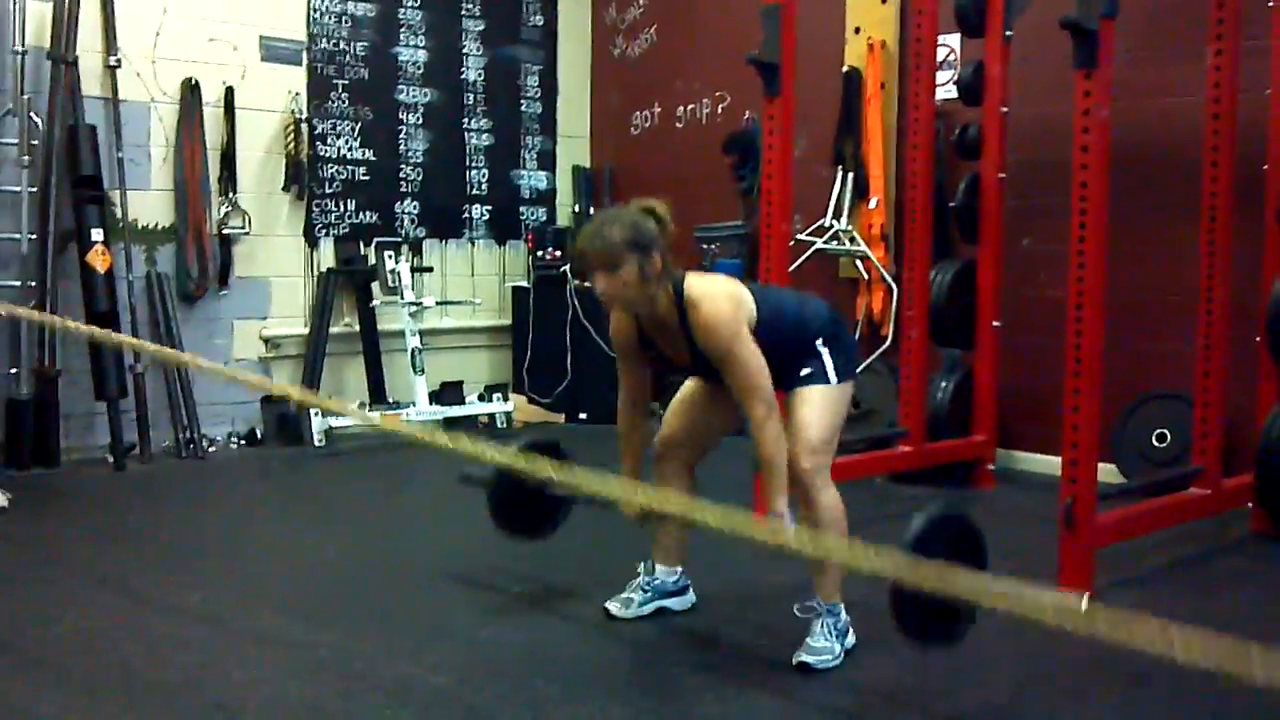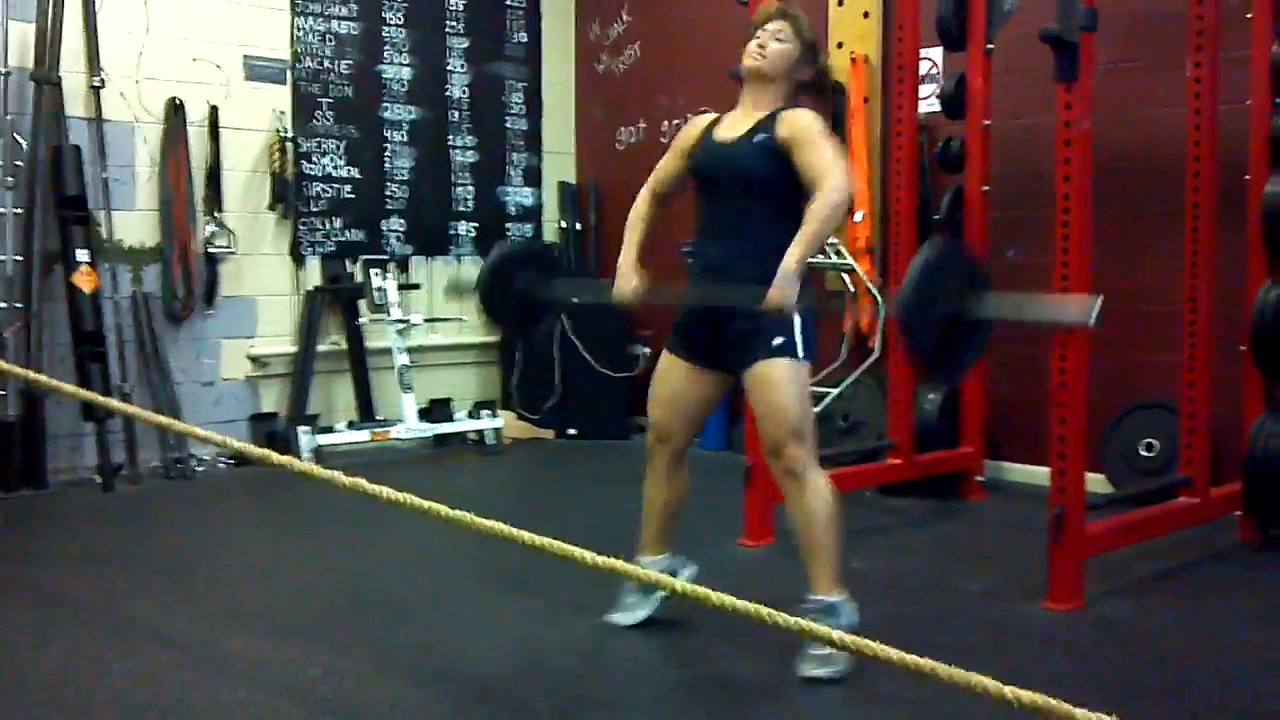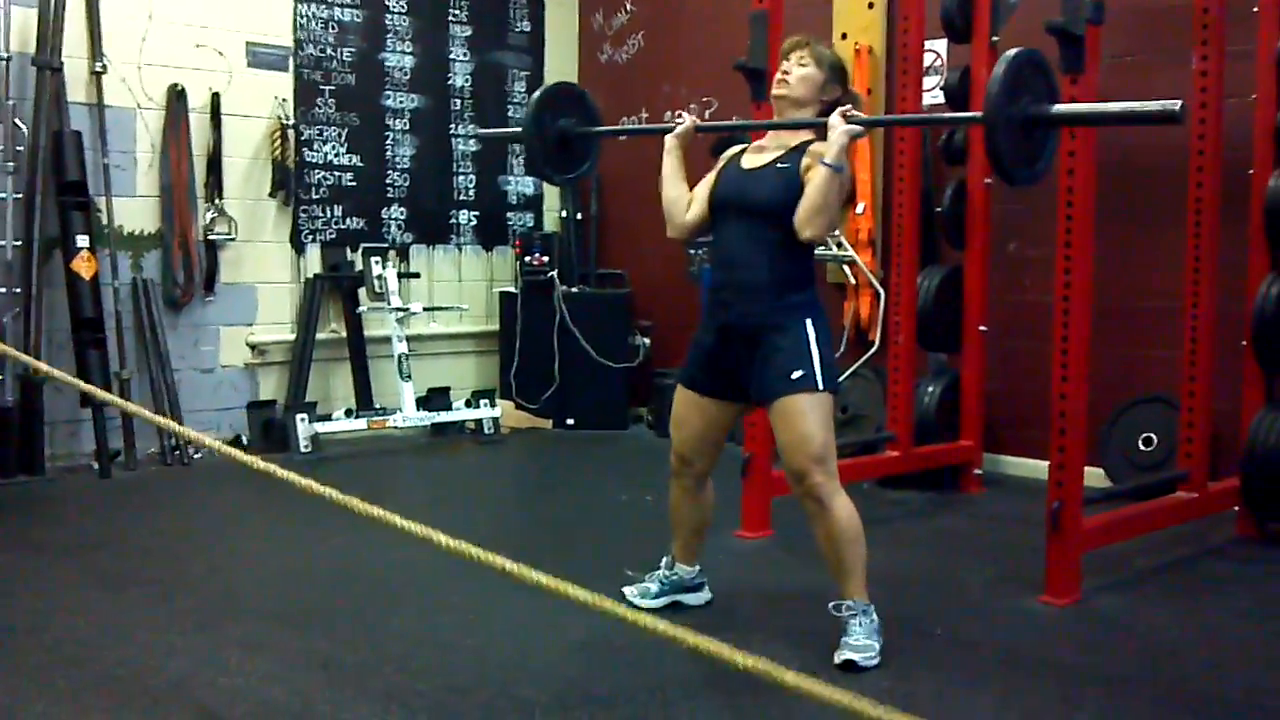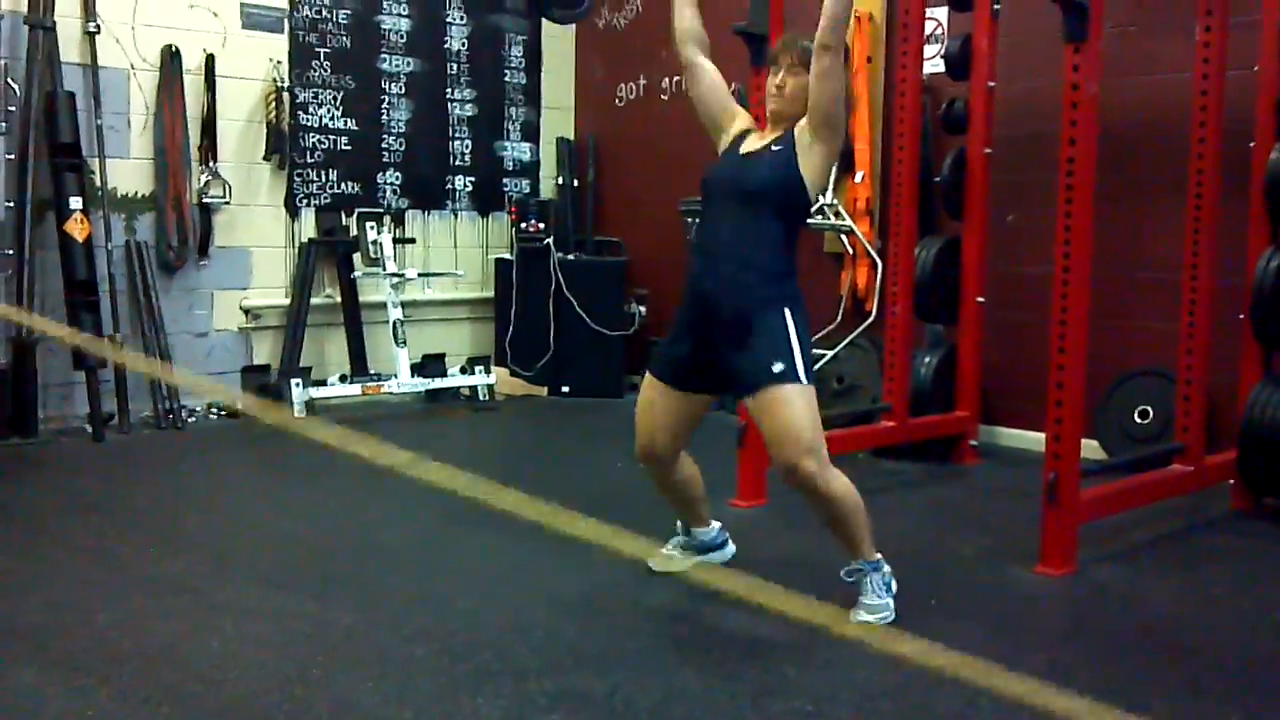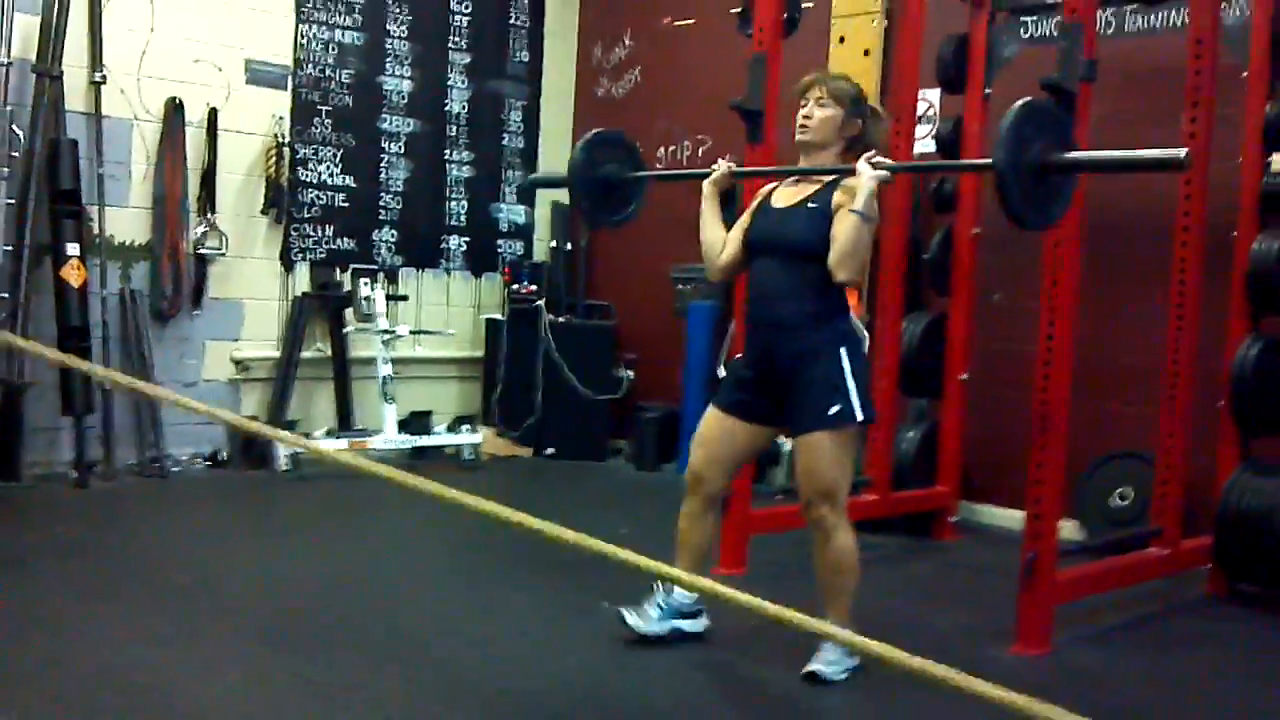
dt=1s
person 1, frame 1
left shoulder: (711, 310)
right shoulder: (626, 322)
left elbow: (763, 415)
right elbow: (633, 405)
left wrist: (779, 510)
right wrist: (629, 484)
left hip: (816, 346)
right hip: (748, 353)
left knee: (806, 466)
right knee: (671, 448)
left ankle: (831, 616)
right ankle: (667, 578)
person 1, frame 2
left shoulder: (797, 123)
right shoulder: (704, 127)
left elbow: (837, 190)
right elbow: (651, 194)
left wrist: (791, 266)
right wrist: (629, 263)
left hip: (769, 309)
right hip: (704, 306)
left knee: (790, 451)
right knee: (664, 440)
left ankle: (831, 606)
right ankle: (658, 568)
person 1, frame 3
left shoulder: (818, 155)
right shoulder: (735, 155)
left elbow: (810, 228)
right elbow: (681, 223)
left wrist: (837, 147)
right wrist: (673, 148)
left hip: (788, 330)
right hip: (720, 327)
left knee: (814, 478)
right knee: (686, 463)
left ankle: (858, 613)
right ankle: (683, 574)
person 1, frame 4
left shoulder: (814, 141)
right shoulder: (735, 133)
left hip: (765, 320)
right hip: (697, 321)
left knee: (804, 467)
right knee: (653, 450)
left ankle: (871, 571)
right ankle: (703, 534)
person 1, frame 5
left shoulder: (851, 190)
right shoulder: (770, 191)
left elbow: (846, 271)
right elbow: (720, 264)
left wrist: (863, 192)
right wrist: (711, 193)
left hip: (822, 361)
right hip: (757, 361)
left knee: (824, 507)
right knee: (702, 480)
left ankle: (839, 637)
right ankle: (681, 601)
